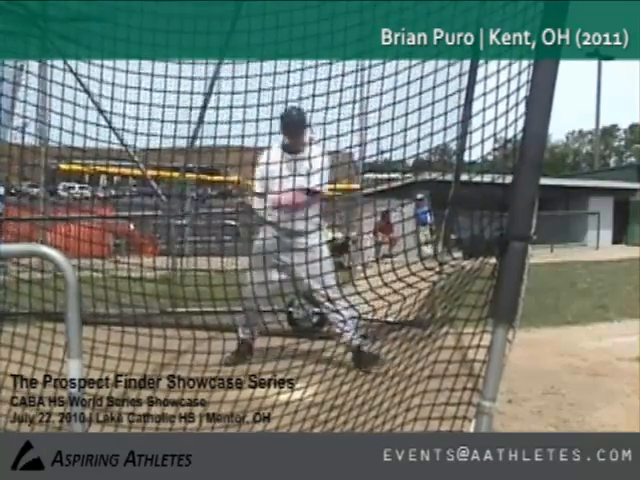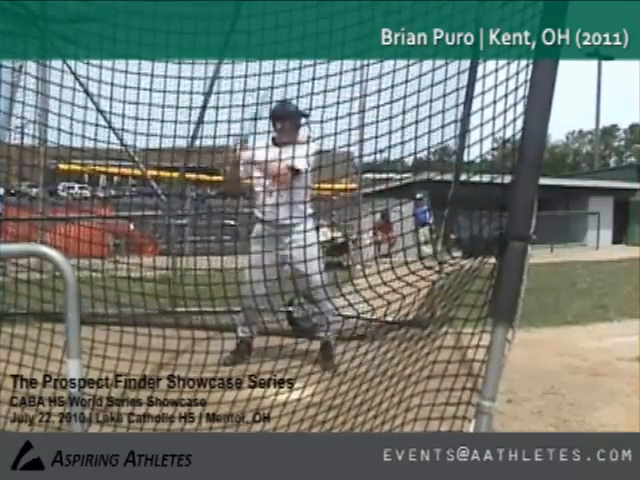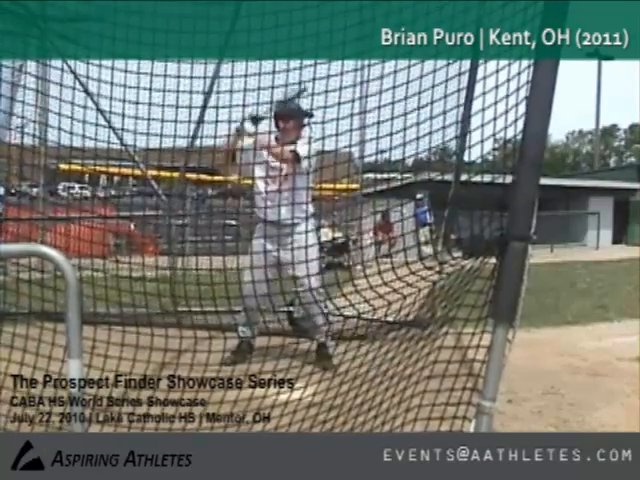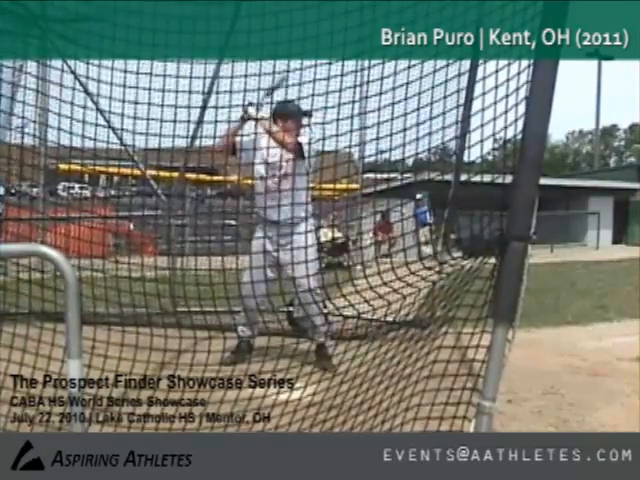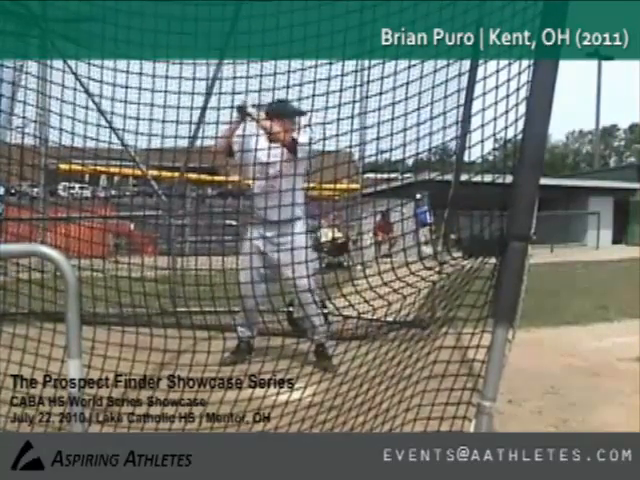
dt=0.2s
person 1, frame 1
left shoulder: (318, 155)
right shoulder: (268, 156)
left elbow: (309, 196)
right elbow: (257, 194)
left wrist: (275, 201)
right wrist: (255, 203)
left hip: (307, 234)
right hip: (272, 233)
left knee: (326, 290)
right knee: (255, 289)
left ankle: (358, 346)
right ankle: (246, 343)
person 1, frame 2
left shoulder: (306, 148)
right shoulder: (258, 148)
left elbow: (284, 175)
left wrist: (253, 160)
right wrist: (236, 158)
left hip: (299, 228)
right hip: (265, 229)
left knee: (316, 285)
right knee: (252, 287)
left ankle: (326, 343)
right ankle: (244, 342)
person 1, frame 3
left shoulder: (306, 146)
right shoulder: (259, 146)
left elbow: (285, 156)
left wrist: (255, 135)
right wrist: (240, 132)
left hip: (299, 229)
right hip: (266, 229)
left knee: (310, 288)
right knee: (252, 287)
left ankle: (323, 345)
right ankle: (246, 342)
person 1, frame 4
left shoulder: (305, 145)
right shoulder: (259, 143)
left elbow: (287, 143)
right elbow: (225, 146)
left wrist: (258, 119)
right wrist: (243, 121)
left hip: (298, 229)
right hip: (266, 228)
left knee: (307, 288)
right knee: (251, 287)
left ankle: (322, 345)
right ankle: (245, 342)
person 1, frame 5
left shoulder: (299, 145)
right shoulder: (251, 142)
left elbow: (281, 137)
right elbow: (222, 147)
left wrist: (254, 115)
right wrist: (239, 121)
left hip: (291, 228)
right hip: (259, 227)
left knee: (304, 288)
right knee: (249, 288)
left ankle: (320, 345)
right ankle: (245, 342)
